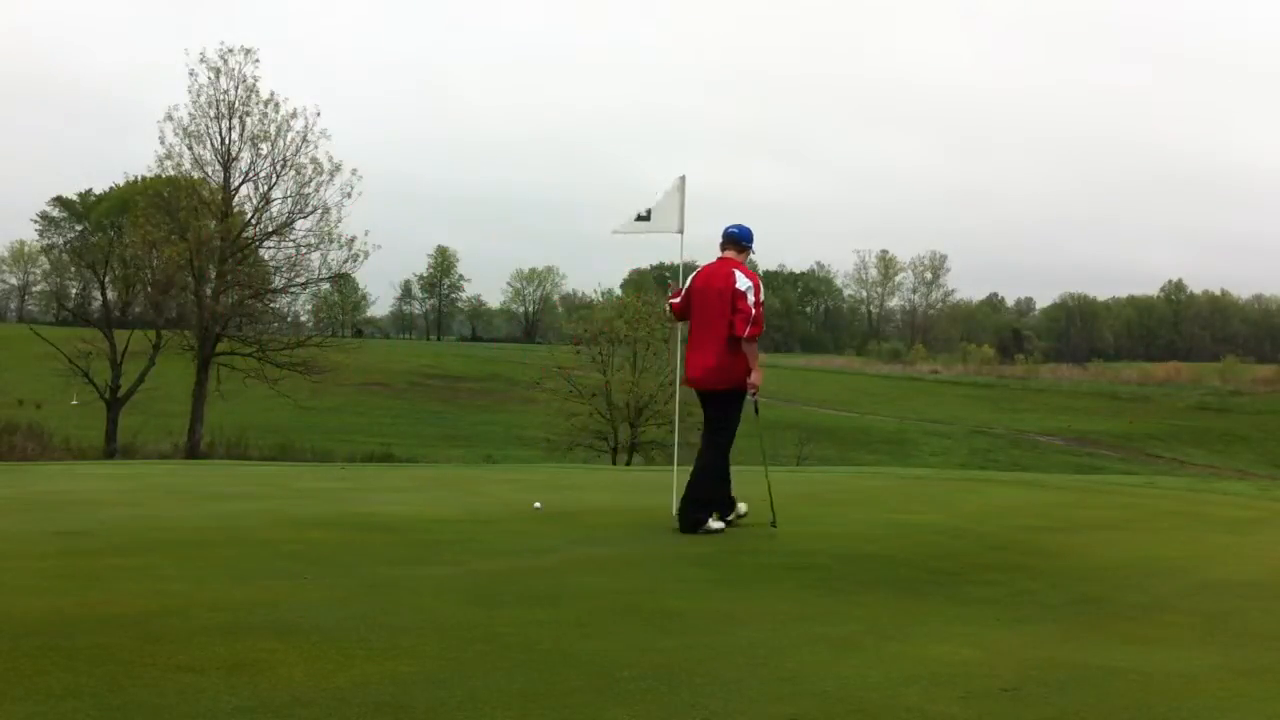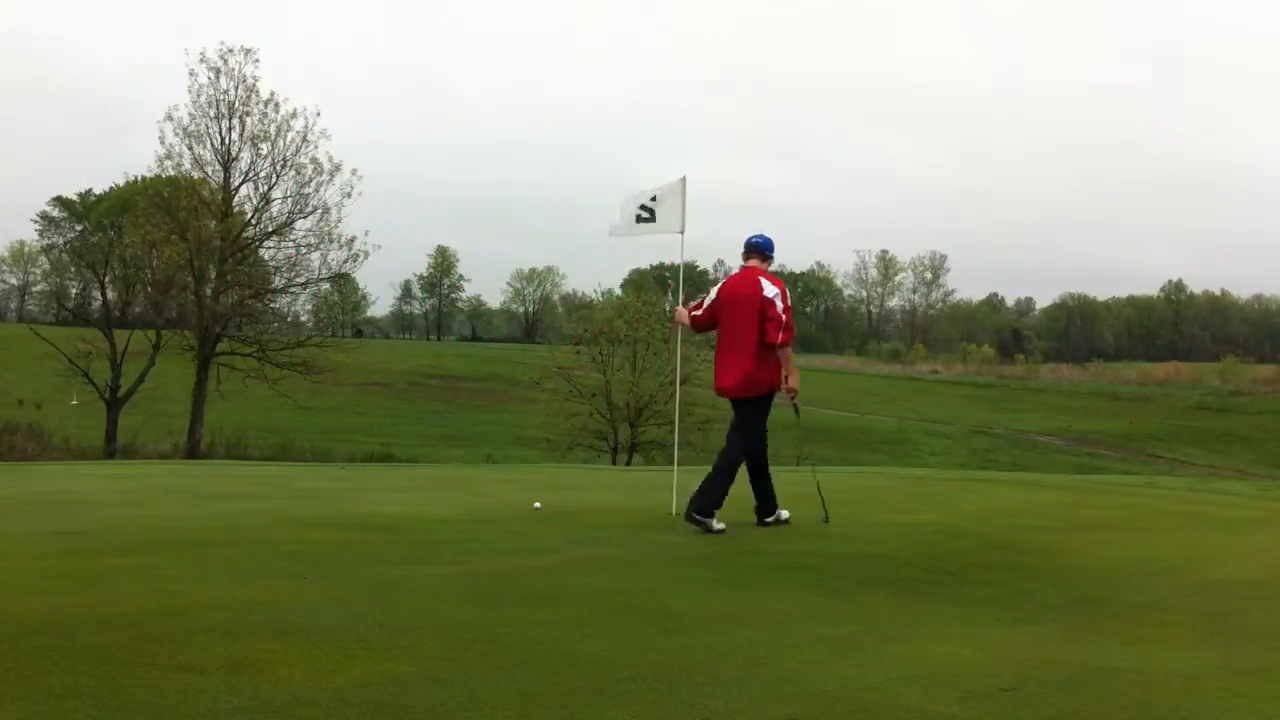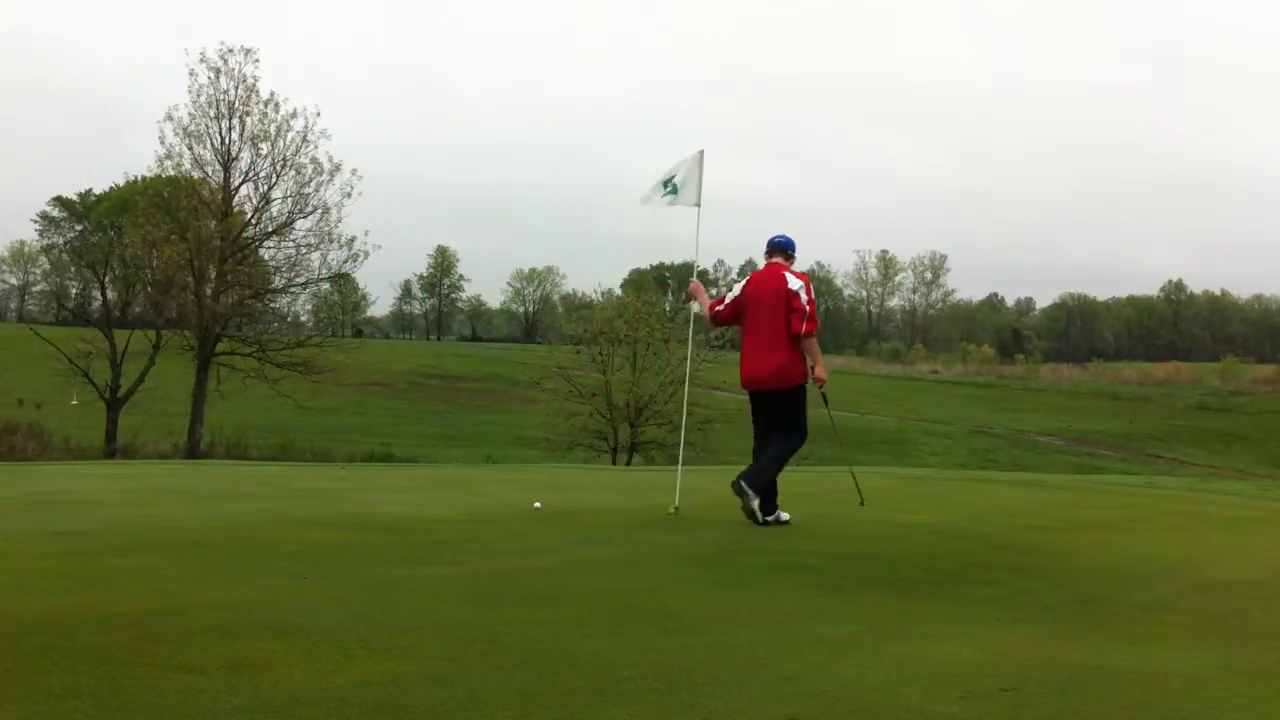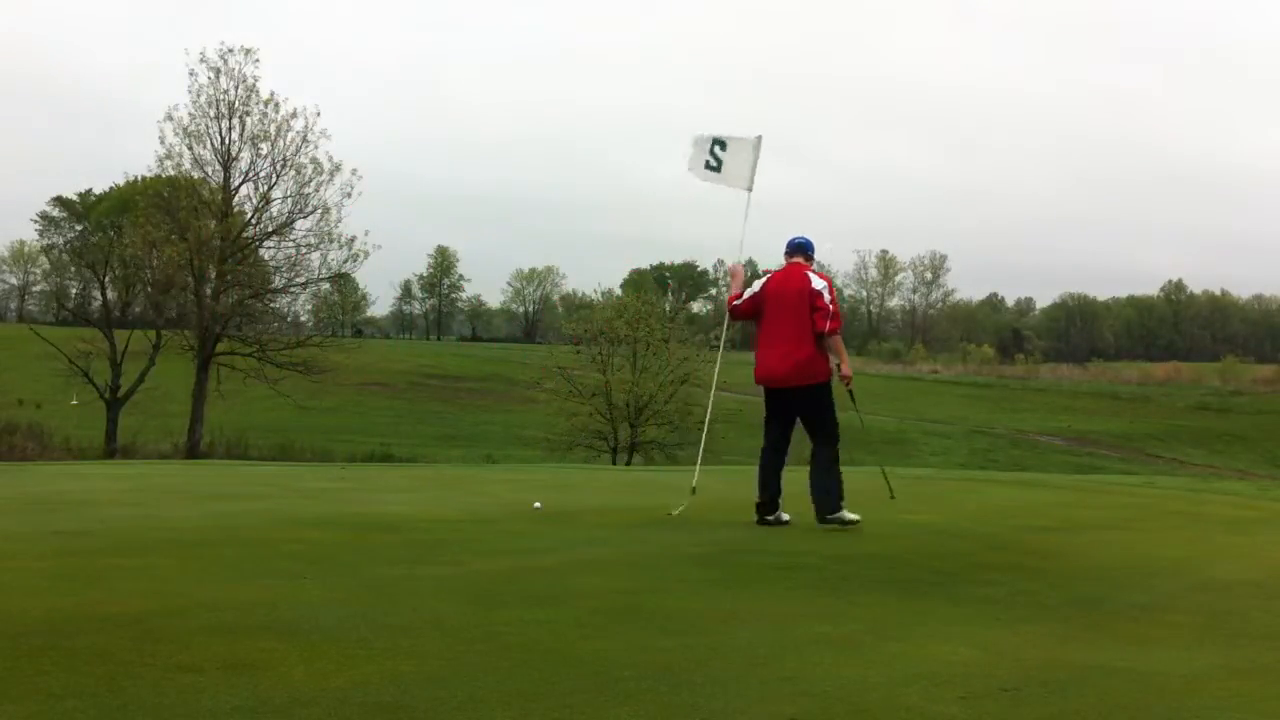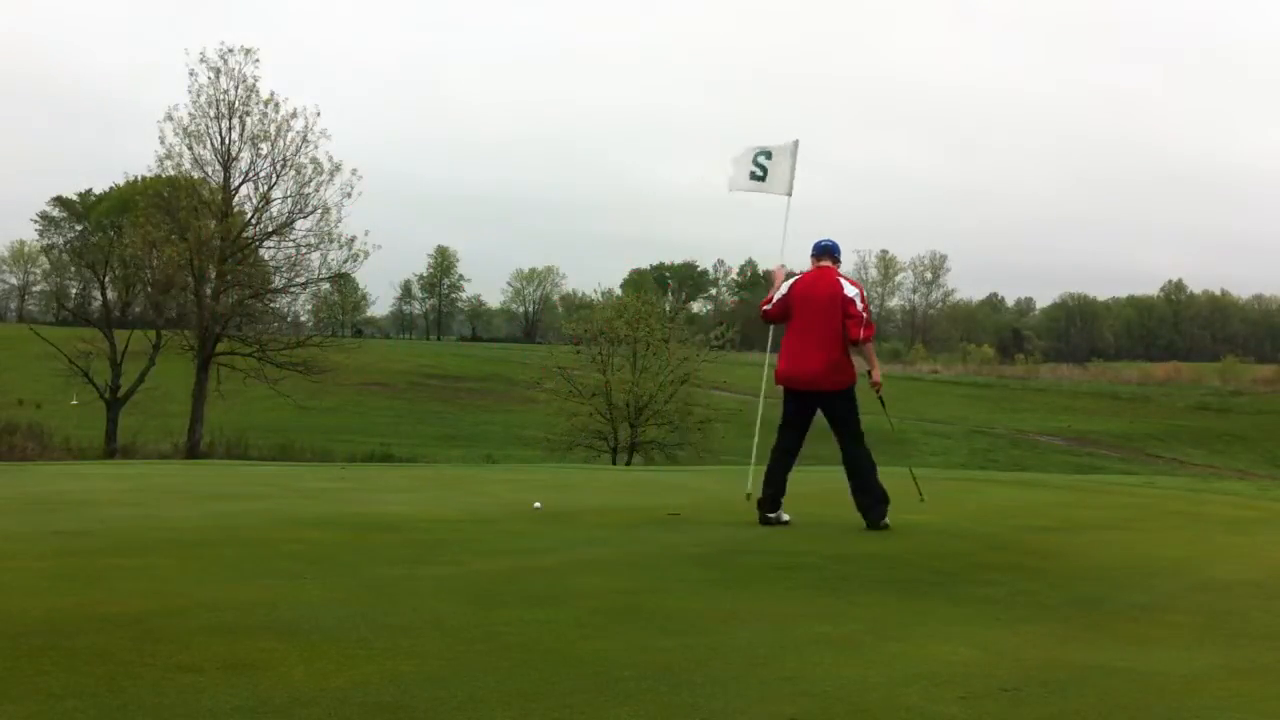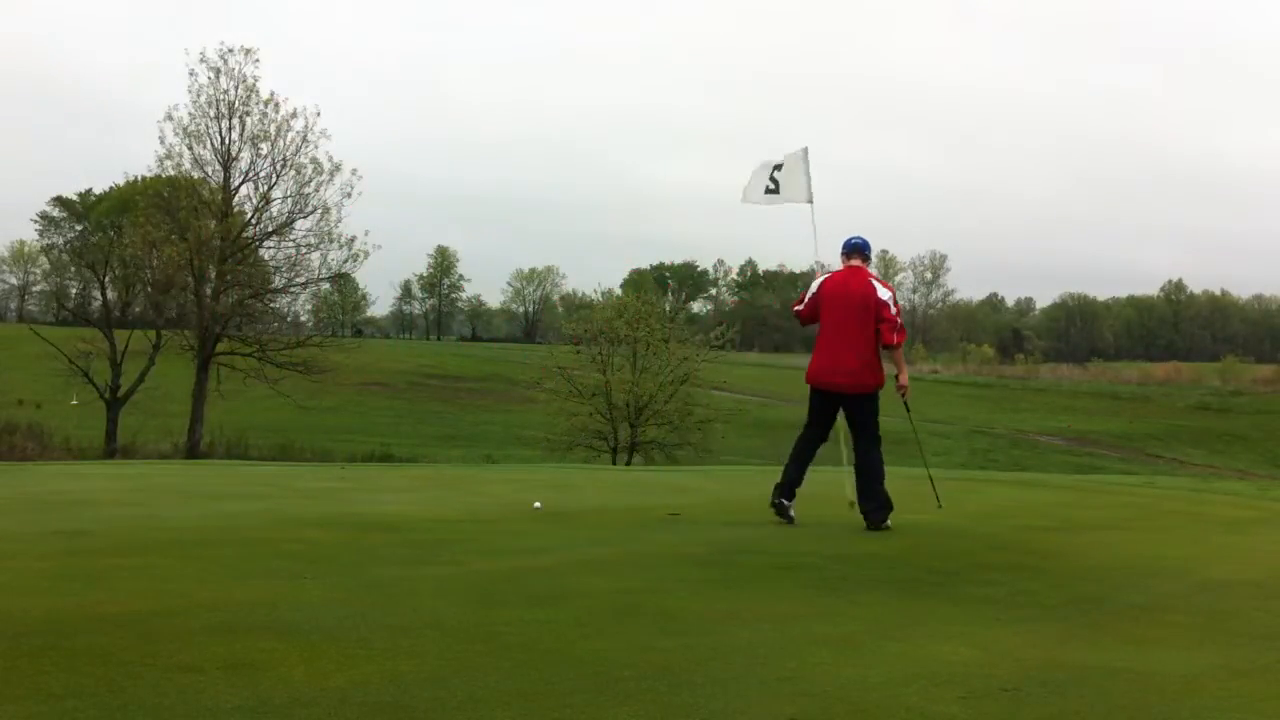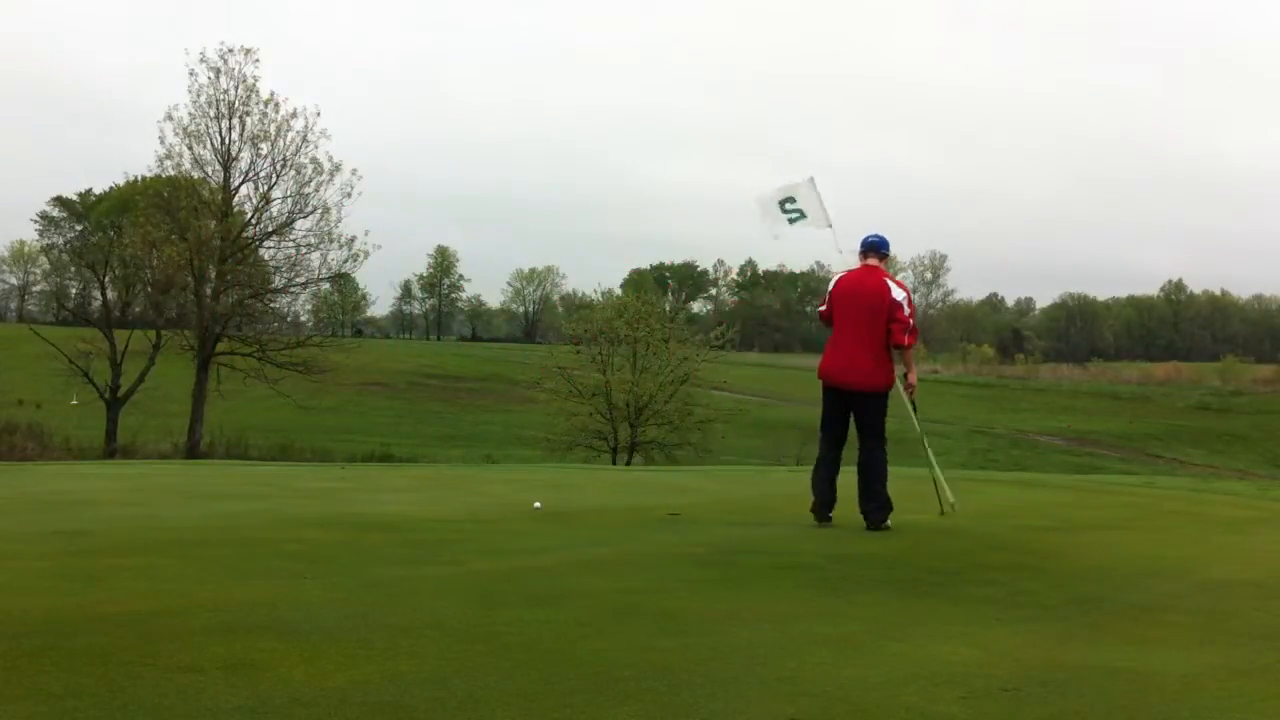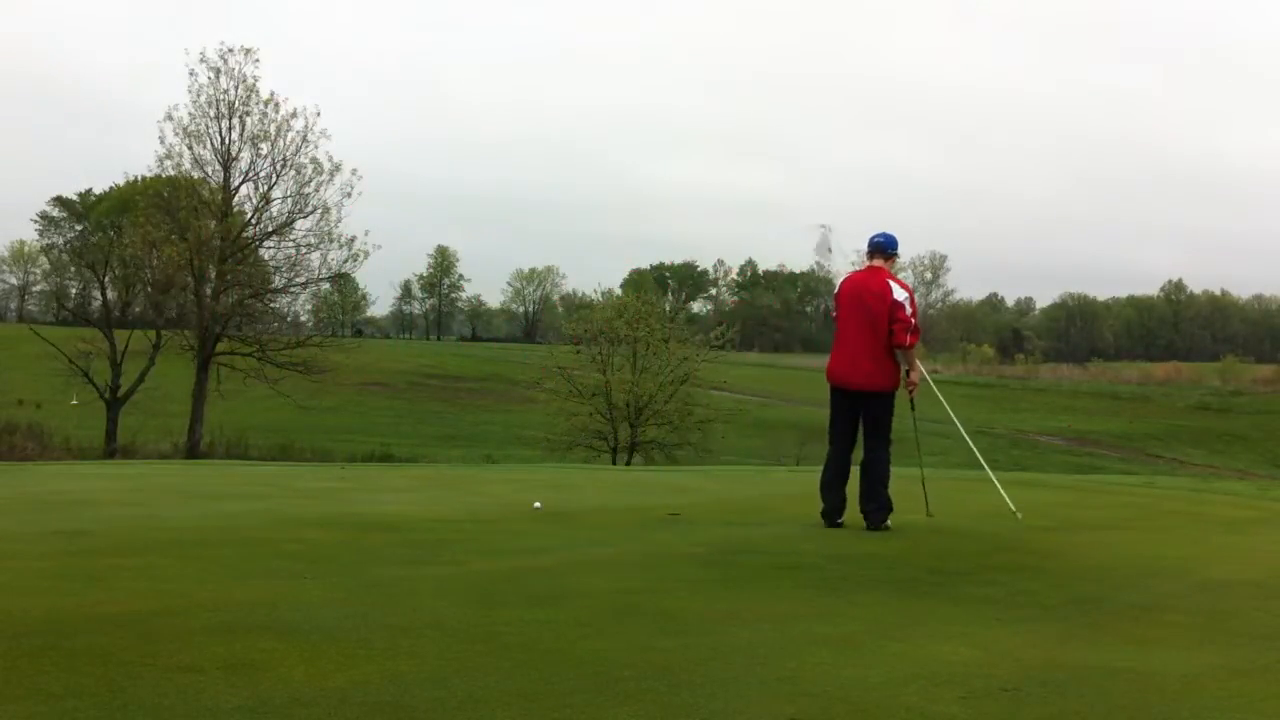
dt=0.2s
person 1, frame 1
left shoulder: (698, 276)
right shoulder: (746, 279)
left elbow: (677, 308)
right elbow: (748, 330)
right wrist: (755, 369)
left hip: (700, 370)
right hip: (729, 372)
left knee: (718, 435)
right knee: (716, 440)
left ankle: (724, 504)
right ankle: (693, 515)
person 1, frame 2
left shoulder: (723, 287)
right shoulder: (771, 286)
left elbow: (698, 320)
right elbow: (779, 335)
left wrist: (680, 316)
right wrist: (790, 372)
left hip: (730, 378)
right hip: (759, 378)
left knee: (752, 440)
right knee: (740, 445)
left ankle: (767, 509)
right ankle: (703, 506)
person 1, frame 3
left shoulder: (747, 284)
right shoulder: (796, 281)
left elbow: (717, 315)
right elbow: (804, 327)
left wrist: (700, 296)
right wrist: (817, 363)
left hip: (754, 375)
right hip: (787, 374)
left knee: (764, 439)
right knee: (792, 435)
left ankle: (767, 510)
right ankle: (751, 482)
person 1, frame 4
left shoulder: (766, 282)
right shoulder: (817, 282)
left elbow: (736, 309)
right elbow: (828, 326)
left wrist: (736, 280)
right wrist: (843, 361)
left hip: (773, 374)
right hip: (809, 373)
left knee: (775, 441)
right knee: (825, 438)
left ankle: (768, 510)
right ankle: (829, 506)
person 1, frame 5
left shoulder: (794, 284)
right shoulder: (848, 287)
left elbow: (767, 313)
right elbow: (860, 333)
left wrist: (777, 284)
right wrist: (874, 368)
left hip: (797, 377)
right hip: (835, 377)
left knee: (787, 440)
right knee: (852, 443)
left ankle: (769, 506)
right ankle: (874, 512)
person 1, frame 6
left shoulder: (823, 282)
right shoulder: (880, 289)
left elbow: (802, 315)
right elbow: (892, 335)
right wrist: (902, 371)
left hip: (823, 375)
right hip: (862, 379)
left knee: (811, 436)
right knee: (867, 445)
left ankle: (784, 495)
right ankle: (876, 515)
person 1, frame 7
left shoulder: (839, 281)
right shoulder: (895, 289)
left elbow: (825, 317)
right elbow: (903, 337)
right wrist: (910, 371)
left hip: (835, 374)
right hip: (872, 378)
left knee: (831, 441)
right knee: (872, 445)
left ankle: (823, 506)
right ankle: (875, 515)
person 1, frame 8
left shoulder: (846, 283)
right shoulder: (898, 290)
right elbow: (904, 338)
right wrist: (912, 370)
left hip: (842, 376)
right hip: (879, 379)
left knee: (839, 445)
right knee: (876, 447)
left ankle: (832, 512)
right ankle: (875, 515)
